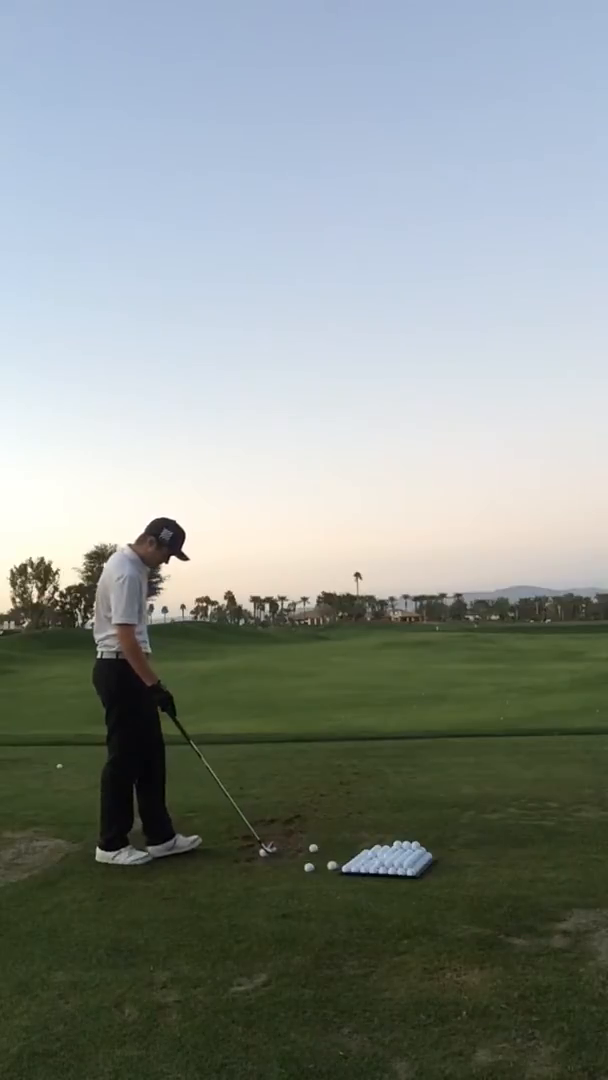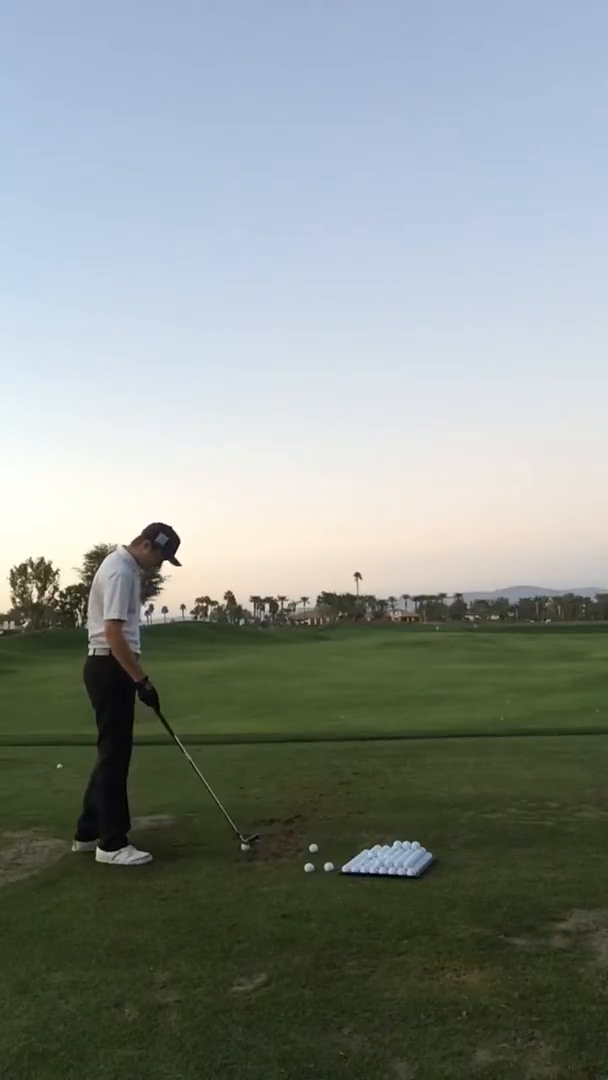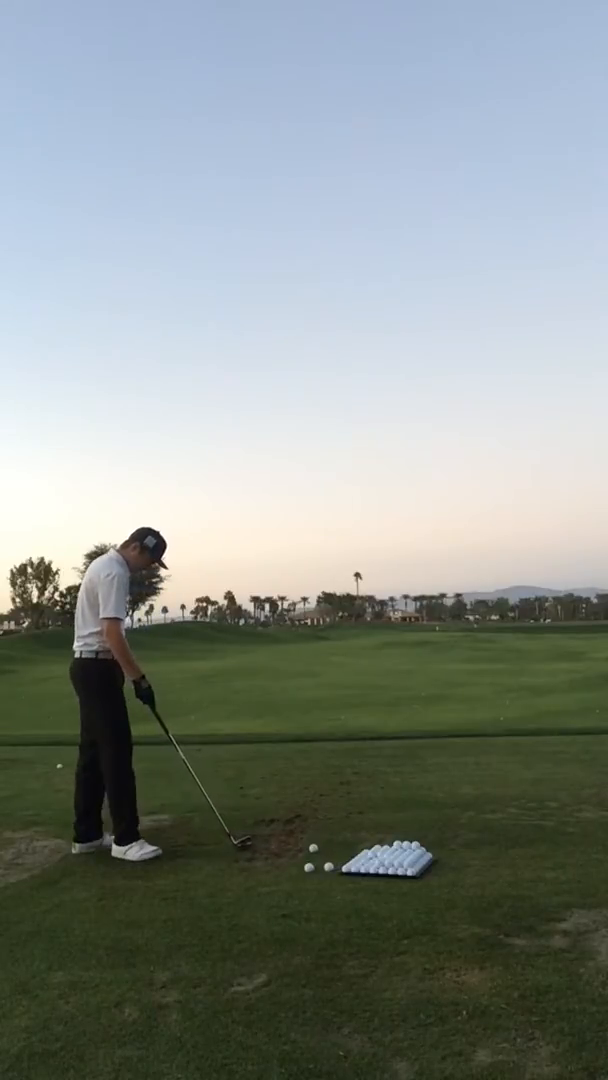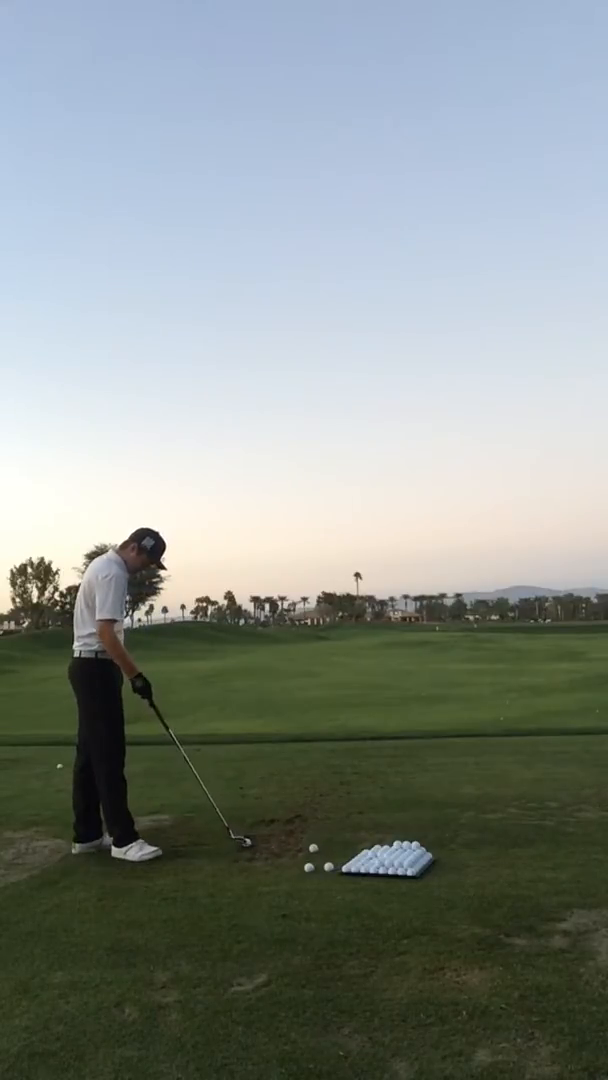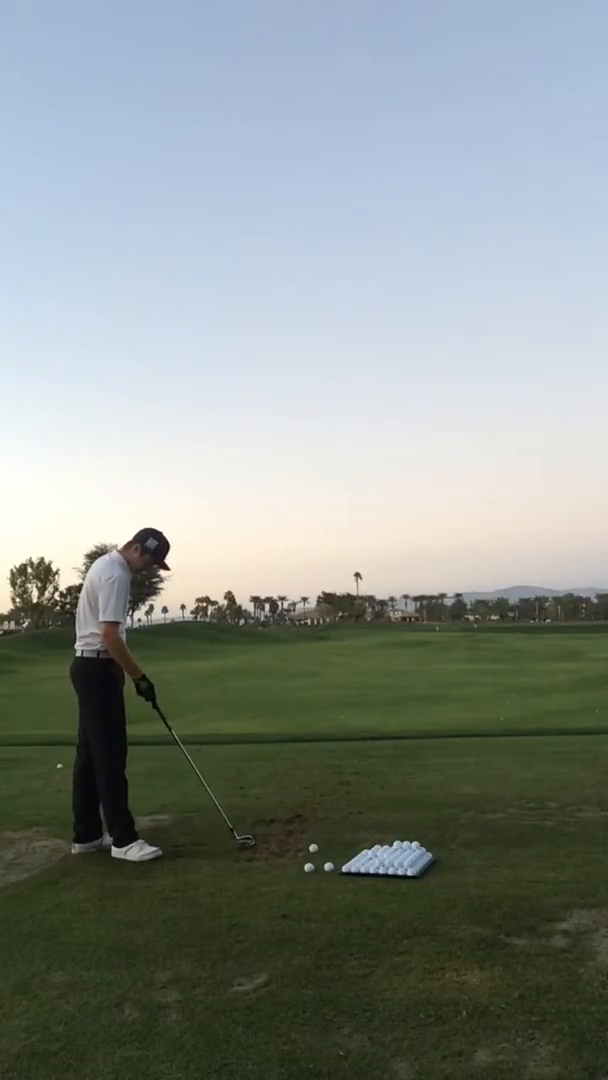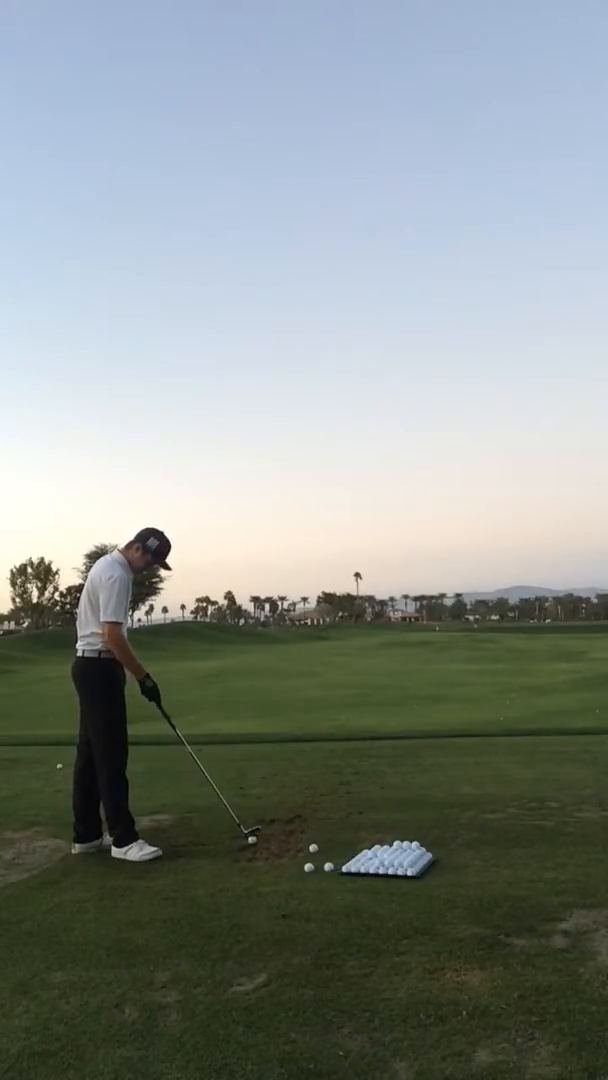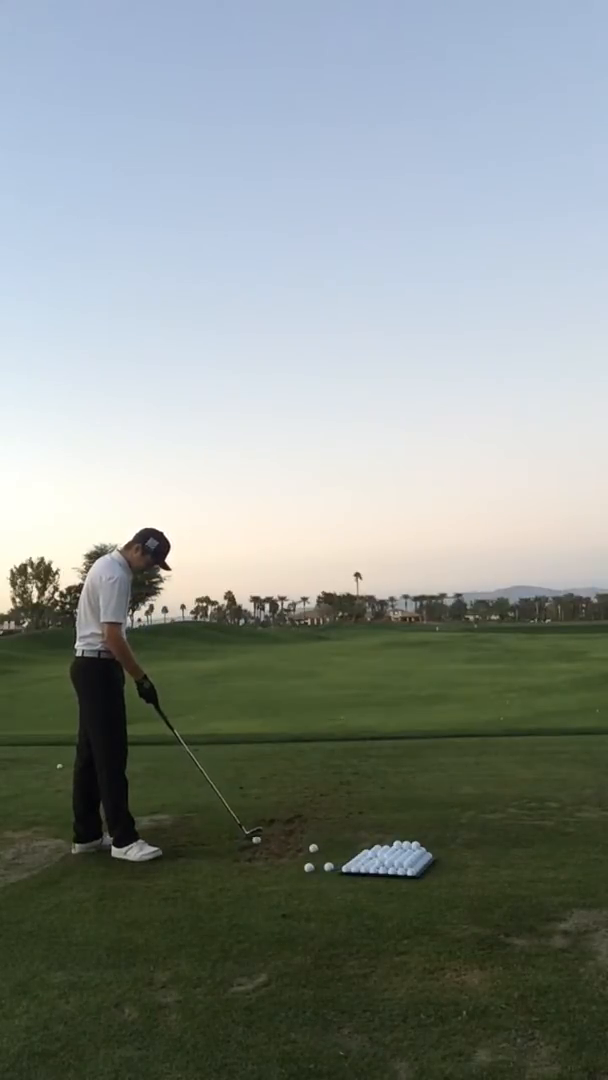
dt=0.7s
person 1, frame 1
left shoulder: (131, 565)
right shoulder: (126, 573)
right elbow: (125, 637)
right wrist: (155, 685)
left hip: (128, 671)
right hip: (120, 672)
left knee: (150, 753)
right knee: (124, 757)
left ankle: (159, 836)
right ankle: (111, 844)
person 1, frame 2
left shoulder: (125, 566)
right shoulder: (120, 572)
right elbow: (113, 633)
right wrist: (142, 680)
left hip: (112, 667)
right hip: (110, 668)
left knee: (114, 752)
right knee: (114, 754)
left ankle: (89, 830)
right ankle: (111, 843)
person 1, frame 3
left shoulder: (103, 565)
right shoulder: (114, 573)
right elbow: (112, 632)
right wrist: (139, 679)
left hip: (89, 665)
right hip: (98, 668)
left knee: (94, 751)
right knee: (116, 751)
left ankle: (87, 834)
right ankle: (125, 838)
person 1, frame 4
left shoulder: (103, 565)
right shoulder: (112, 573)
right elbow: (106, 633)
left wrist: (127, 672)
right wrist: (135, 675)
left hip: (87, 665)
right hip: (96, 668)
left knee: (90, 753)
right knee: (109, 753)
left ankle: (87, 834)
right ankle: (123, 839)
person 1, frame 5
left shoulder: (106, 564)
right shoulder: (116, 575)
right elbow: (110, 636)
right wrist: (140, 678)
left hip: (89, 665)
right hip: (98, 668)
left knee: (90, 753)
right knee: (110, 754)
left ankle: (87, 834)
right ankle: (123, 838)
person 1, frame 6
left shoulder: (108, 565)
right shoulder: (116, 575)
right elbow: (113, 636)
right wrist: (144, 677)
left hip: (90, 665)
right hip: (100, 668)
left knee: (91, 753)
right knee: (111, 754)
left ankle: (86, 834)
right ankle: (123, 838)
person 1, frame 7
left shoulder: (106, 565)
right shoulder: (116, 575)
right elbow: (112, 636)
right wrist: (141, 679)
left hip: (90, 665)
right hip: (99, 668)
left knee: (91, 753)
right knee: (111, 755)
left ankle: (87, 834)
right ankle: (123, 839)
